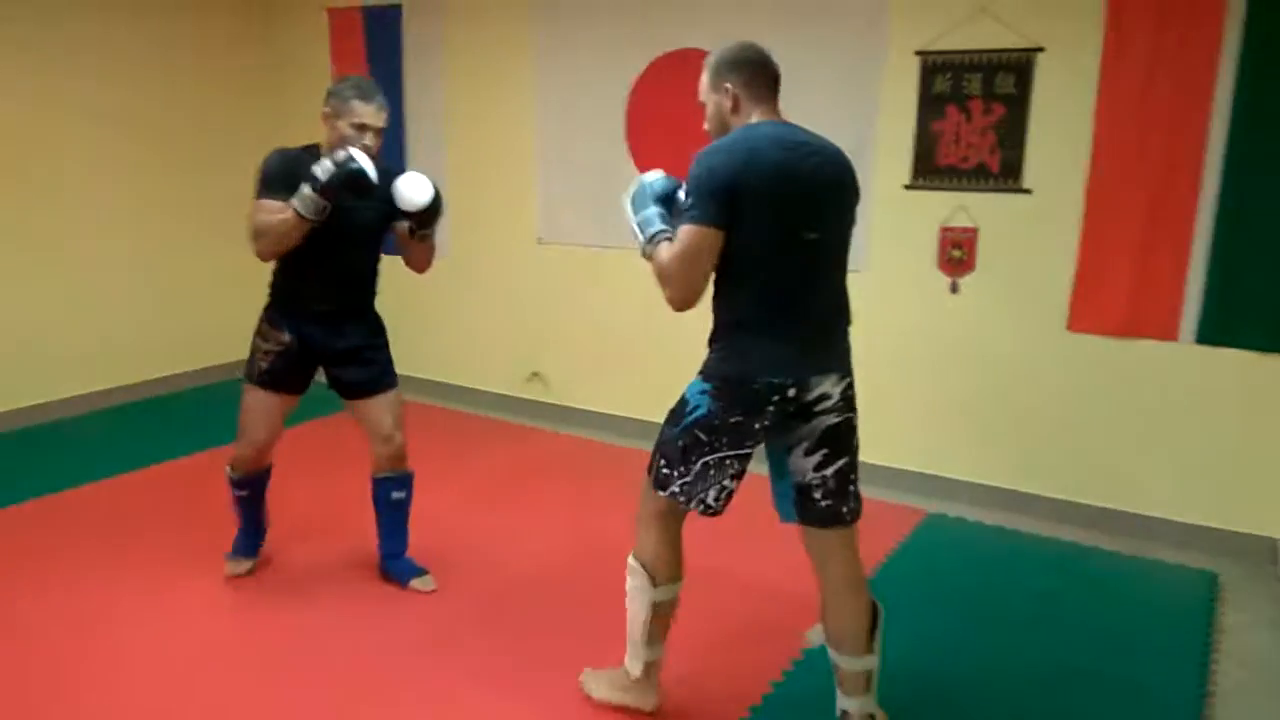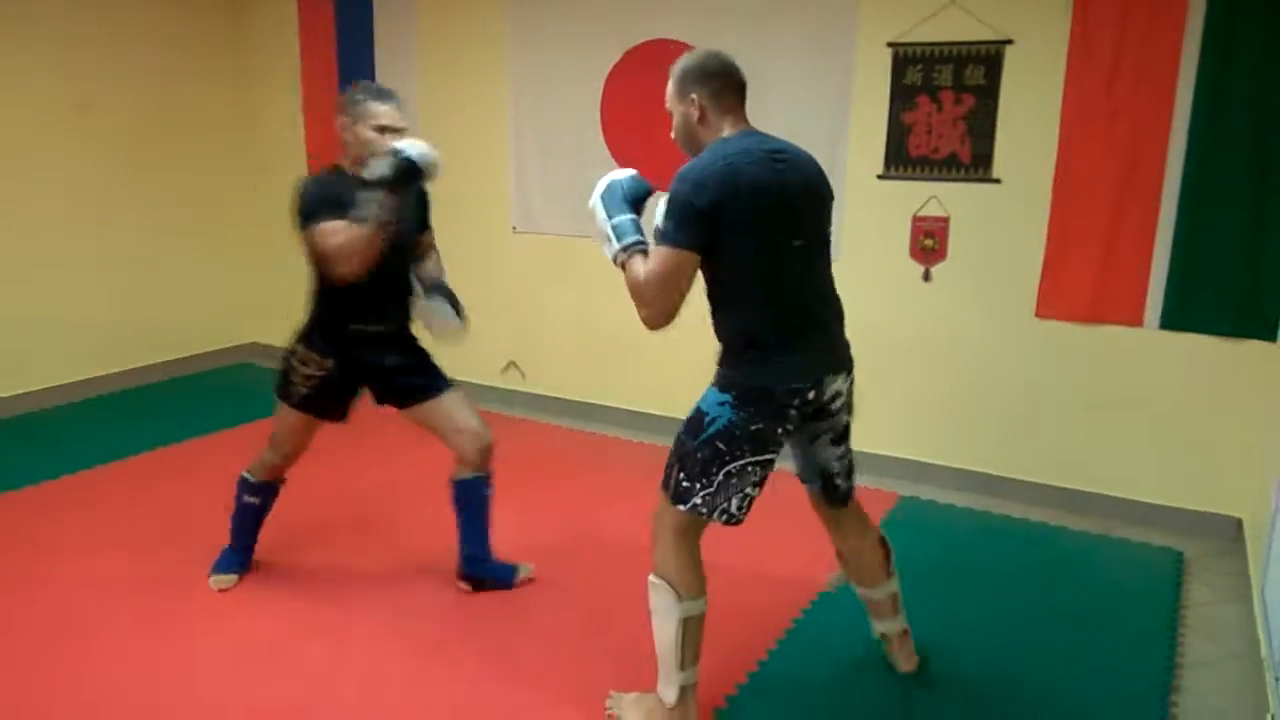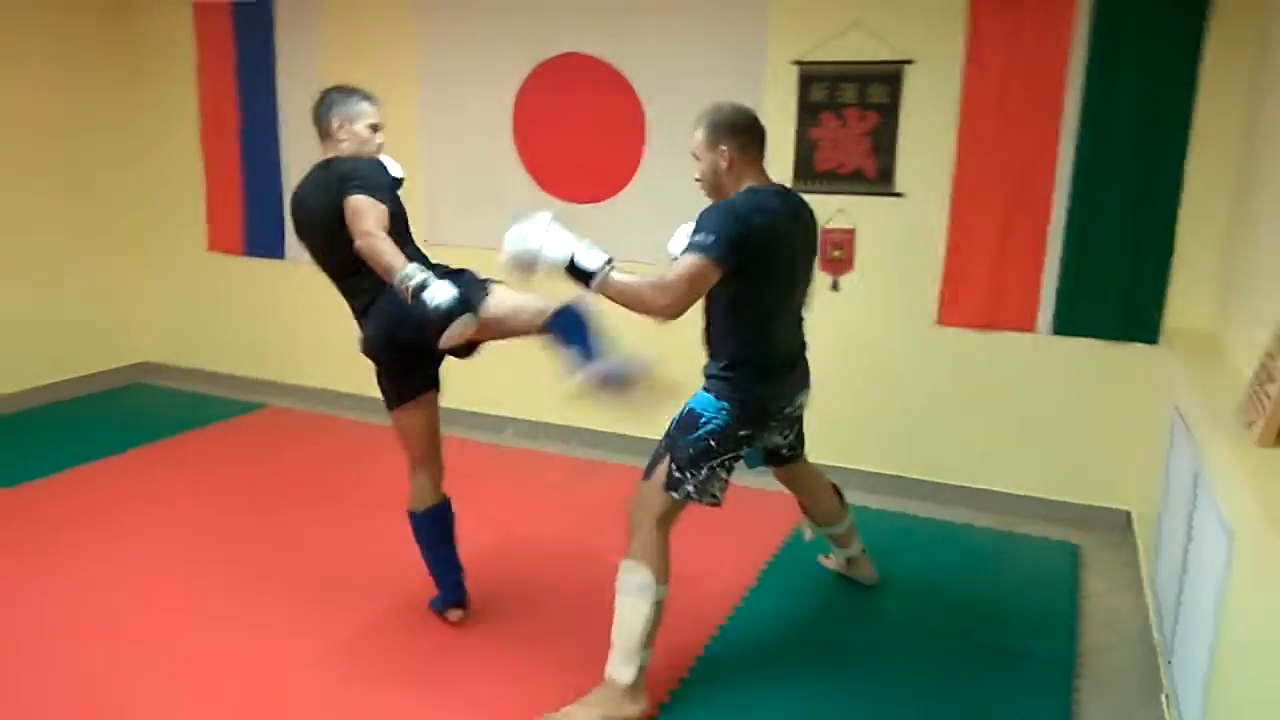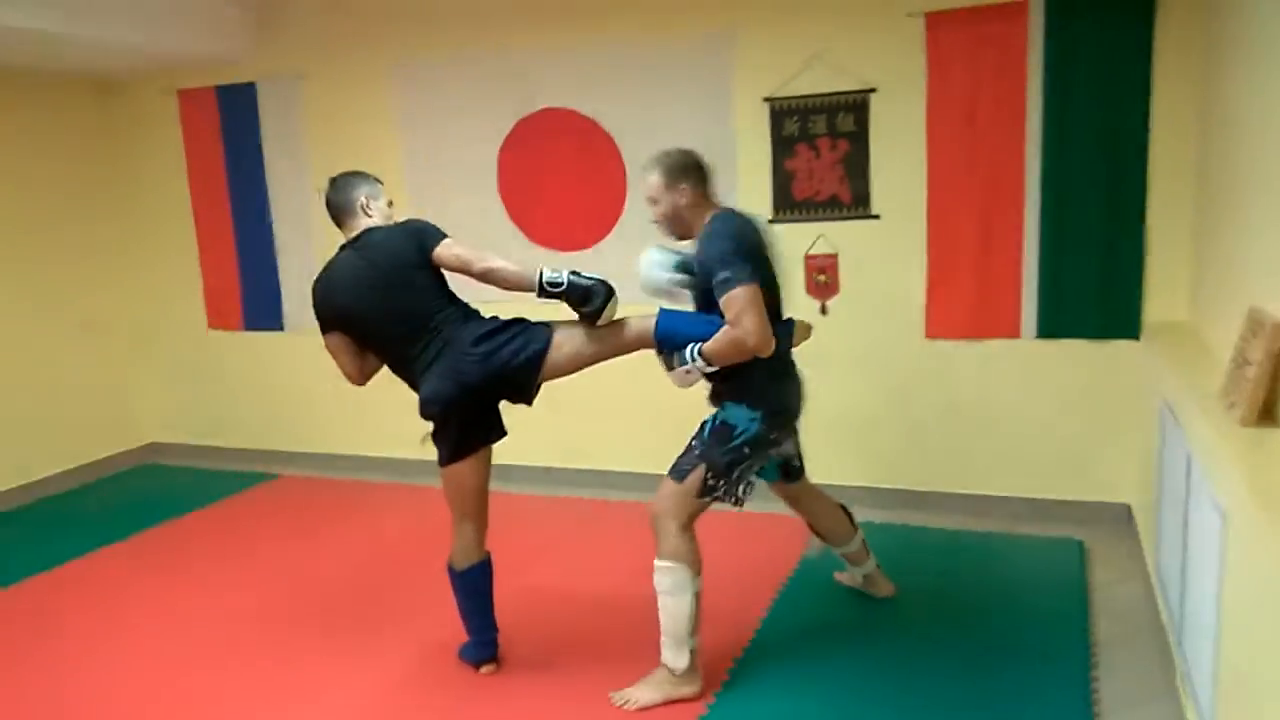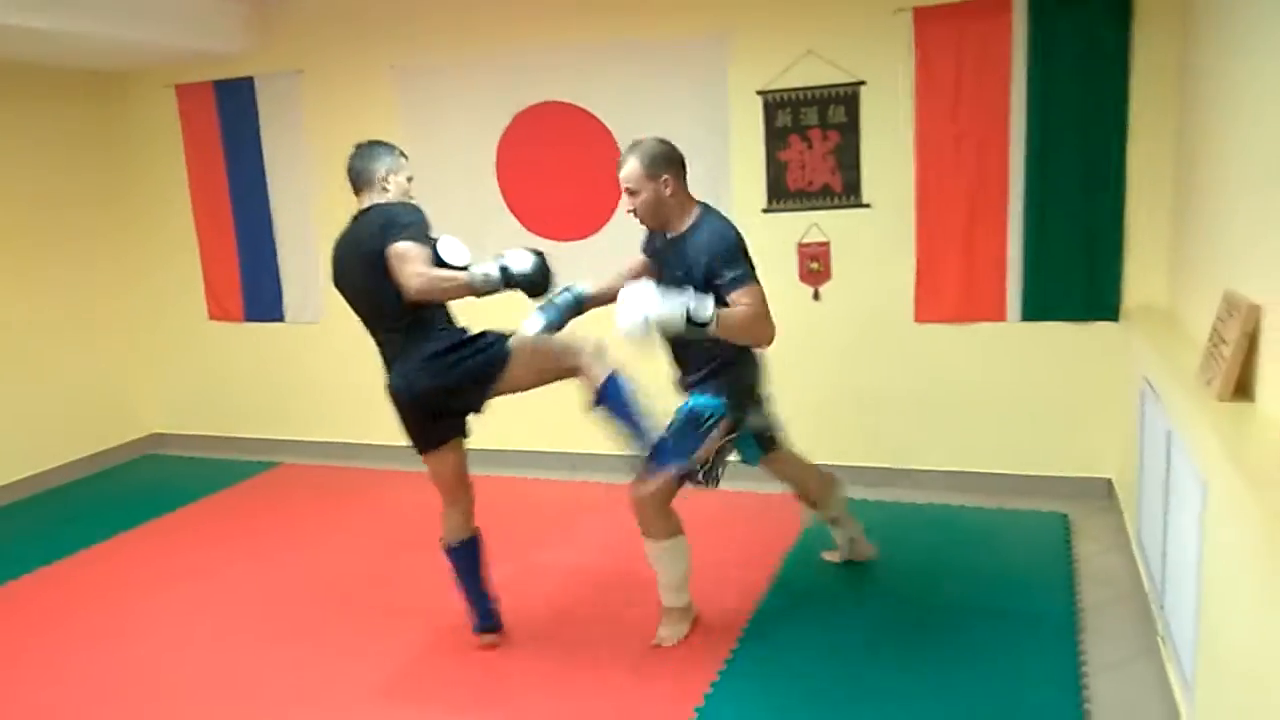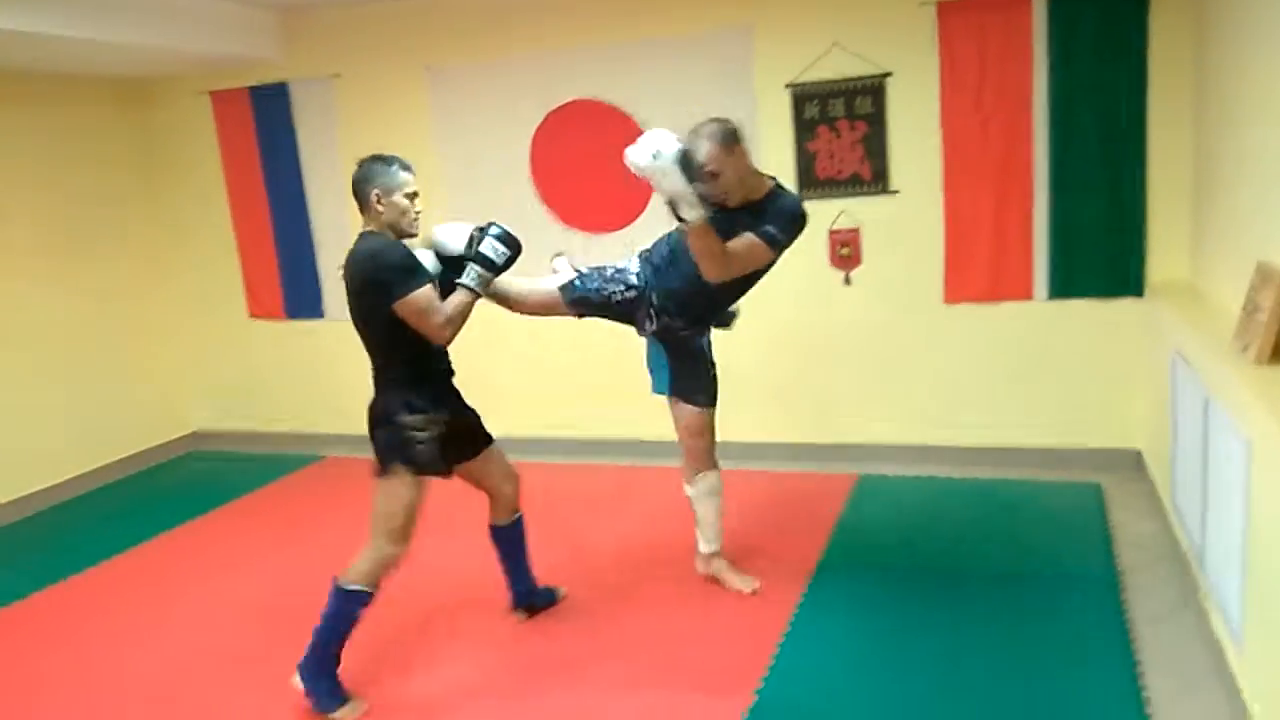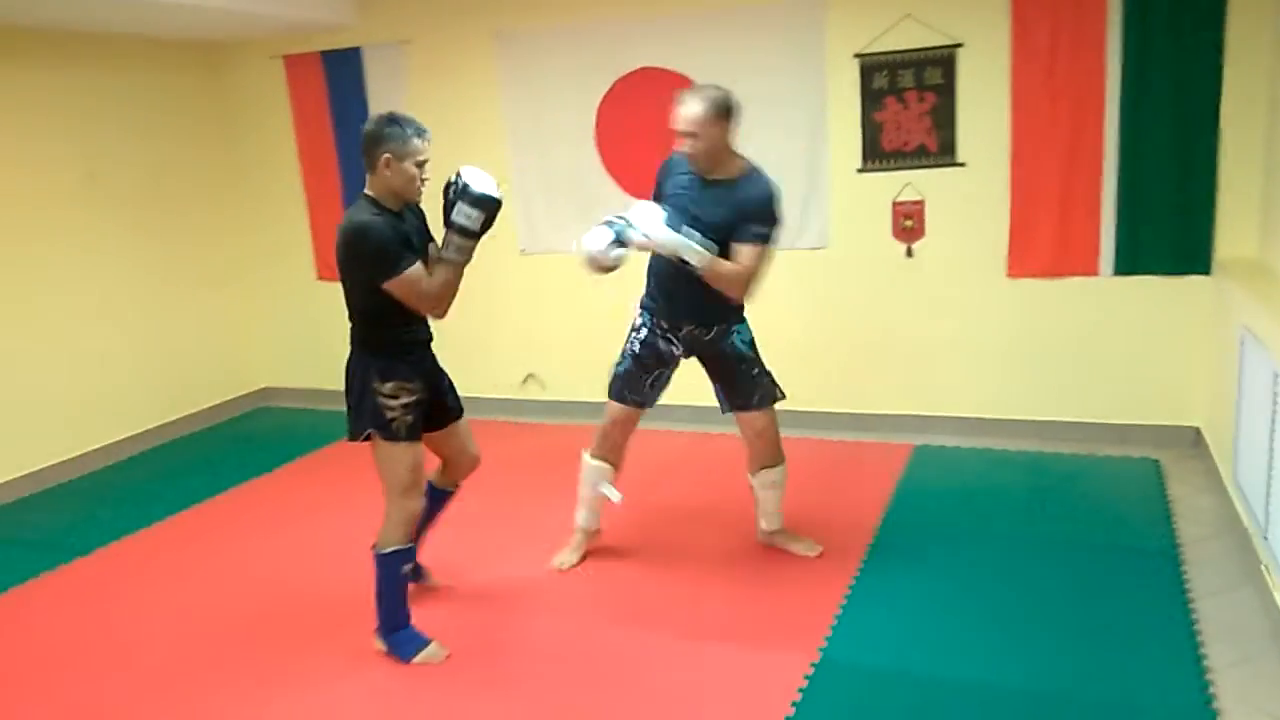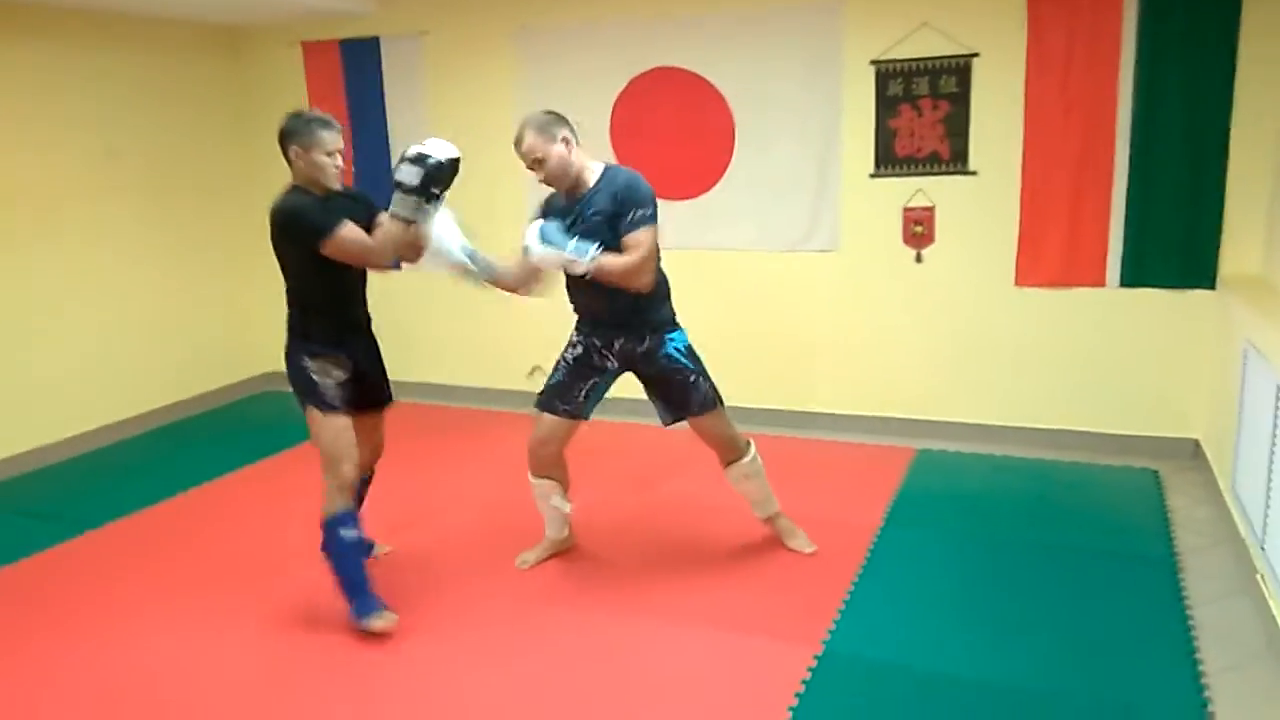
dt=0.4s
person 1, frame 1
left shoulder: (721, 161)
right shoulder: (836, 164)
left elbow: (681, 290)
left wrist: (652, 218)
left hip: (742, 375)
right hip: (825, 375)
left knee: (660, 509)
right knee: (835, 542)
person 1, frame 2
left shoulder: (700, 180)
right shoulder: (805, 168)
left elbow: (656, 309)
left wrist: (620, 226)
left hip: (755, 385)
right hip: (828, 373)
left knee: (674, 526)
right knee: (838, 507)
right ankle: (896, 638)
person 1, frame 3
left shoulder: (731, 217)
right shoulder: (797, 212)
left elbow: (669, 298)
left wrist: (576, 259)
left hip: (739, 393)
right hip: (786, 382)
left knee: (648, 513)
right knee: (792, 467)
right ankle: (853, 558)
person 1, frame 4
left shoulder: (718, 245)
right shoulder: (733, 228)
left elbow: (752, 337)
left wrist: (695, 357)
right wrist: (689, 275)
left hip: (752, 402)
right hip: (774, 393)
left knee: (669, 513)
right knee: (793, 487)
left ankle: (678, 670)
right ankle: (868, 574)
person 1, frame 5
left shoulder: (714, 240)
right shoulder: (663, 229)
left elbow: (760, 330)
right elbow: (626, 280)
left wrist: (689, 311)
right wrist: (573, 298)
left hip: (721, 388)
right hip: (724, 375)
left knee: (648, 495)
right knee: (779, 461)
left ankle: (677, 608)
right ankle: (851, 540)
person 1, frame 6
left shoulder: (785, 213)
right shoulder: (703, 184)
left elbow: (718, 269)
left wrist: (683, 199)
left hip: (684, 327)
right hip: (639, 283)
left knee: (698, 442)
right knee: (542, 300)
left ankle: (711, 557)
person 1, frame 7
left shoulder: (756, 193)
right shoulder: (676, 168)
left elbow: (739, 287)
left wrist: (681, 246)
right wrist: (619, 230)
left hip: (719, 329)
right hip: (659, 316)
left knee: (762, 431)
right knee: (612, 427)
left ankle: (772, 528)
right ankle: (584, 530)
person 1, frame 8
left shoulder: (626, 187)
right shoulder: (554, 208)
left elbow: (642, 272)
right elbow: (524, 281)
left wrist: (572, 256)
left hip: (653, 335)
right hip: (594, 339)
left knee: (721, 435)
right knee: (543, 443)
left ankle: (775, 518)
right ankle: (557, 535)
person 2, frame 1
left shoulder: (384, 181)
right shoulder: (285, 166)
left elbow: (419, 263)
right elbow: (265, 245)
left wrist: (424, 225)
right wrist: (318, 192)
left hip: (357, 328)
right hip: (290, 324)
left knee: (391, 446)
right knee: (252, 450)
left ankle: (394, 557)
right ankle: (248, 538)
person 2, frame 2
left shoulder: (410, 187)
right shoulder: (322, 191)
left elbow: (424, 253)
right elbow: (347, 265)
left wrist: (435, 286)
right wrist: (381, 199)
left hip: (395, 345)
right hip: (331, 346)
left knee: (476, 443)
right knee: (275, 461)
left ankle: (478, 565)
right ankle: (237, 551)
person 2, frame 3
left shoulder: (303, 197)
right shoulder: (359, 172)
right elbow: (371, 237)
right wrist: (425, 287)
left hip: (384, 332)
right hip: (419, 311)
left knee: (424, 469)
right knee: (558, 308)
left ankle: (450, 593)
right ankle: (598, 366)
person 2, frame 4
left shoulder: (326, 287)
right shoulder: (407, 235)
left elbow: (358, 372)
right elbow: (480, 265)
right wrist: (561, 283)
left hip: (445, 391)
right hip: (486, 350)
left knee: (467, 525)
right knee: (631, 330)
left ankle: (482, 646)
person 2, frame 5
left shoulder: (343, 253)
right shoulder: (400, 217)
right elbow: (416, 283)
right wrist: (496, 274)
left hip: (409, 384)
right hip: (451, 361)
left knee: (456, 504)
right knee: (583, 357)
left ankle: (485, 619)
person 2, frame 6
left shoulder: (382, 255)
right shoulder: (383, 256)
left elbow: (423, 321)
right elbow: (440, 328)
left wrist: (454, 272)
right wrist: (480, 272)
left hip: (435, 401)
right hip: (408, 412)
left knee: (506, 486)
right knee: (386, 549)
left ankle: (526, 594)
right ankle: (318, 670)
person 2, frame 7
left shoulder: (406, 212)
right shoulder: (368, 230)
left elbow: (430, 277)
right elbow: (435, 303)
left wrist: (460, 230)
right wrist: (462, 236)
left hip: (418, 363)
right hip: (384, 377)
left knee: (463, 459)
right knee: (405, 505)
left ankle: (406, 558)
right ankle: (393, 630)
person 2, frame 8
left shoulder: (349, 199)
right shoulder: (294, 211)
left elbow: (408, 250)
right elbow: (378, 255)
left wrist: (427, 195)
right wrist: (407, 196)
left hip: (357, 343)
right hip: (318, 354)
left knee: (368, 453)
right knee: (343, 470)
left ankle: (340, 538)
right ankle: (359, 598)
